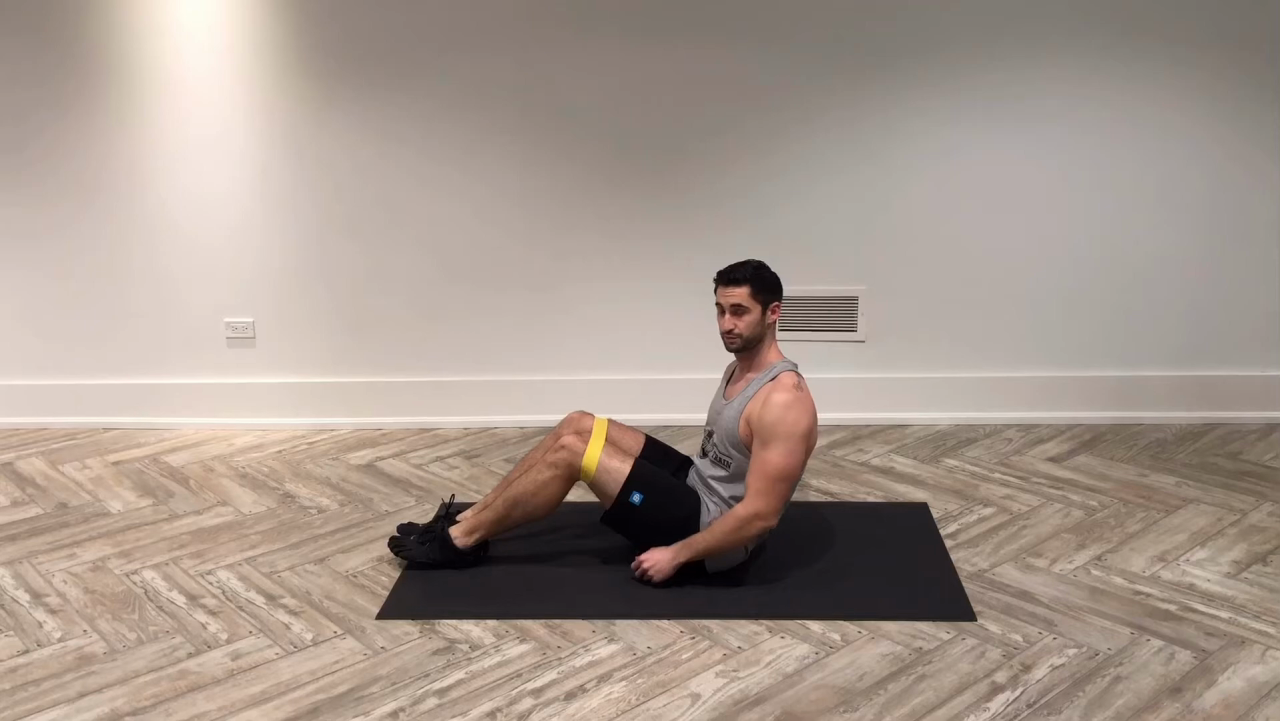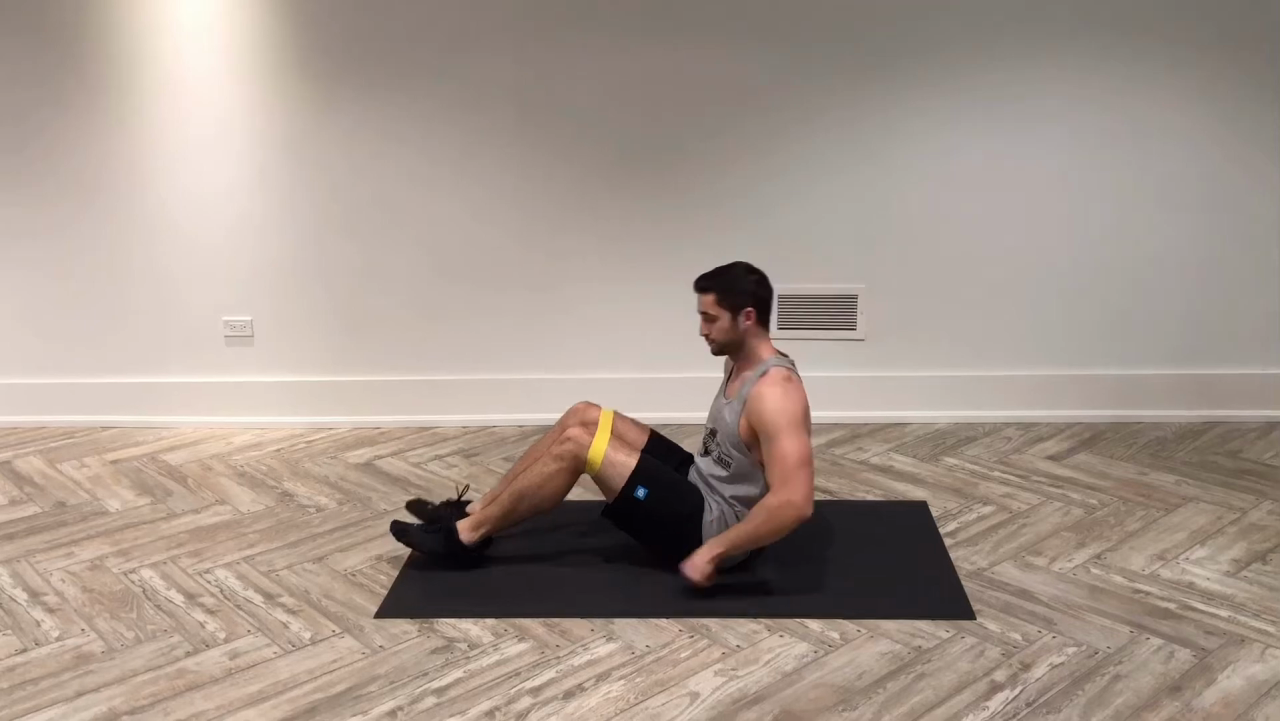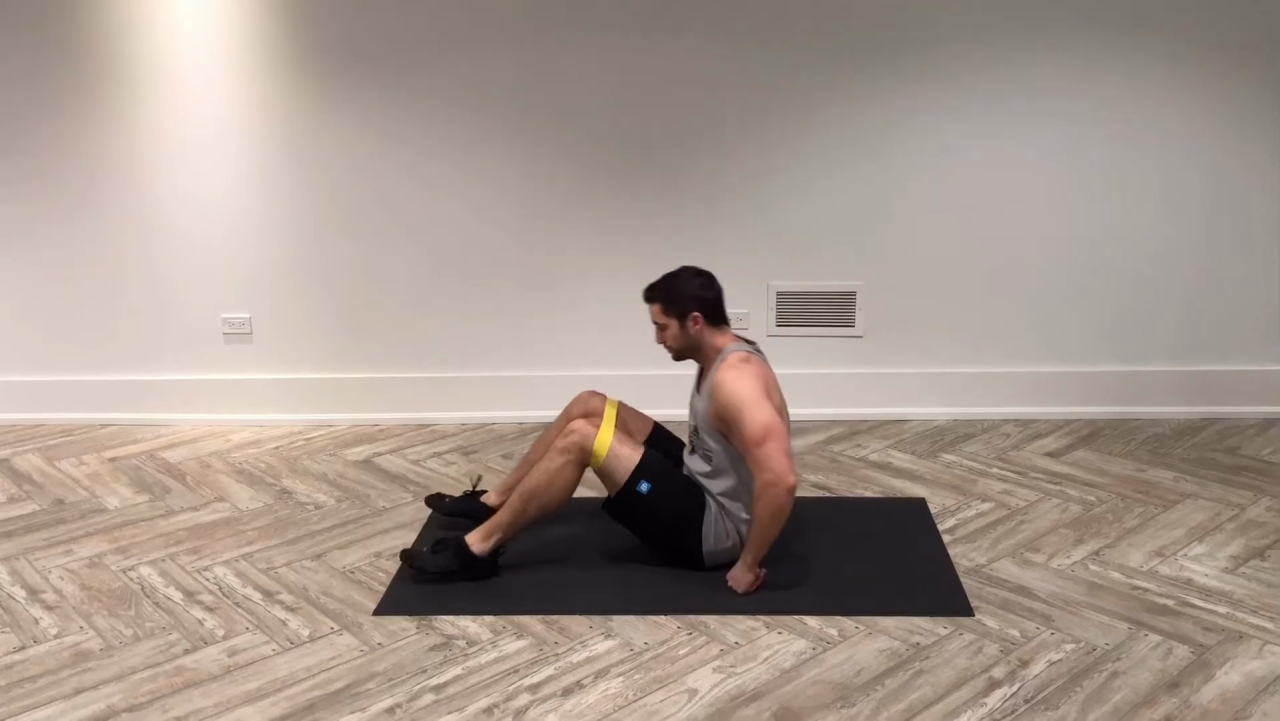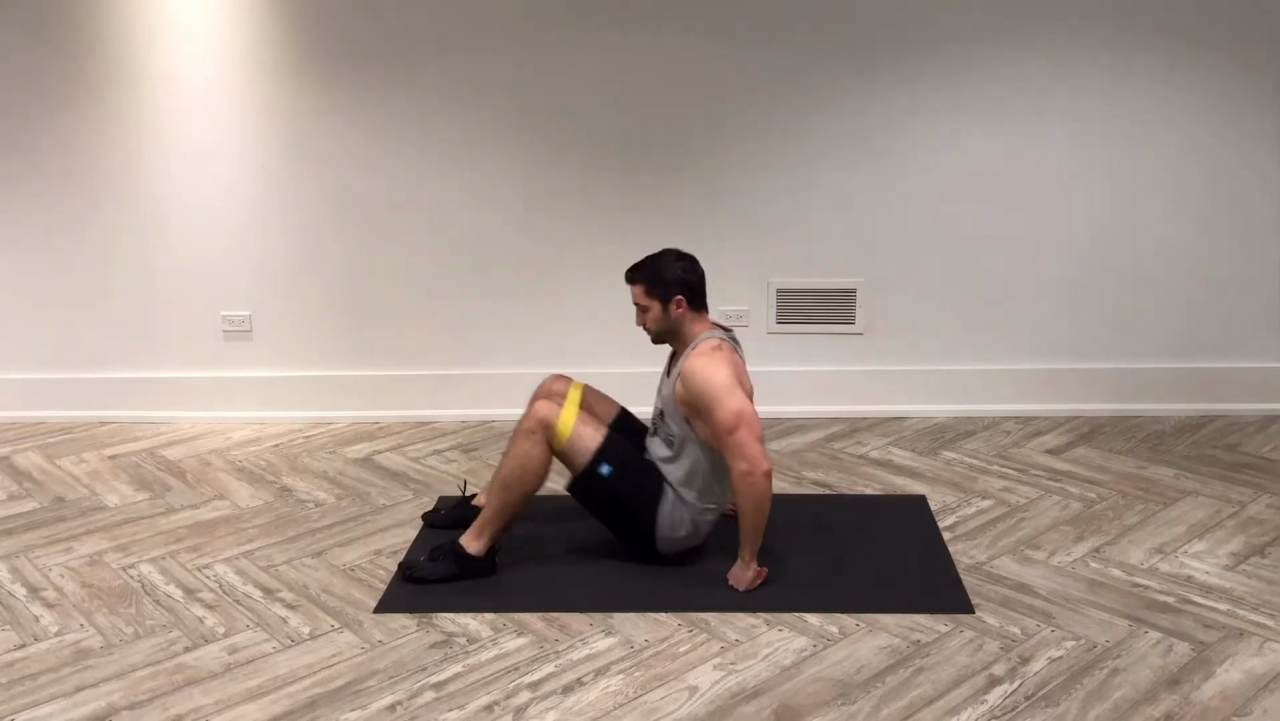
dt=0.3s
person 1, frame 1
left shoulder: (782, 400)
right shoulder: (742, 368)
left elbow: (760, 514)
left wrist: (675, 554)
left hip: (712, 536)
right hip: (697, 486)
left knee: (570, 451)
right knee: (577, 425)
left ankle: (462, 542)
right ankle: (470, 518)
person 1, frame 2
left shoulder: (773, 391)
right shoulder: (744, 364)
left elbow: (794, 502)
left wrist: (713, 553)
left hip: (711, 527)
right hip: (699, 485)
left knee: (576, 442)
right knee: (584, 416)
left ankle: (467, 537)
right ankle: (478, 509)
person 1, frame 3
left shoulder: (734, 377)
right shoulder: (724, 355)
left elbow: (780, 480)
left wrist: (748, 564)
left hip: (713, 529)
right hip: (697, 483)
left knee: (579, 437)
right knee: (588, 405)
left ankle: (477, 549)
right ankle: (493, 501)
person 1, frame 4
left shoulder: (705, 365)
right shoulder: (707, 340)
left elbow: (755, 467)
right elbow: (739, 424)
left wrist: (747, 562)
right wrist: (734, 498)
left hip: (668, 520)
left knee: (542, 416)
right knee: (557, 390)
left ankle: (474, 550)
right ankle: (487, 503)
